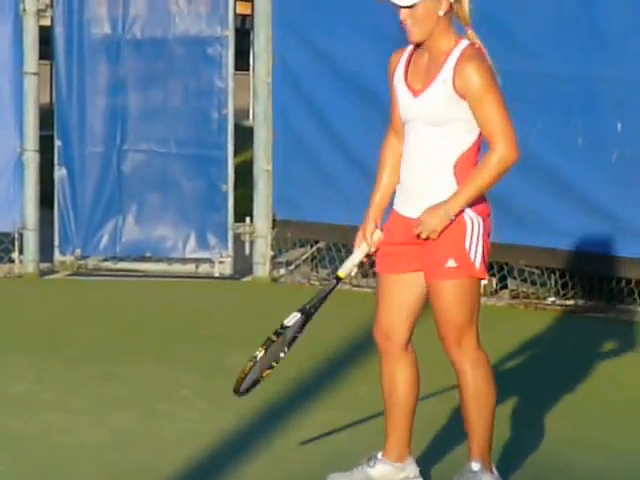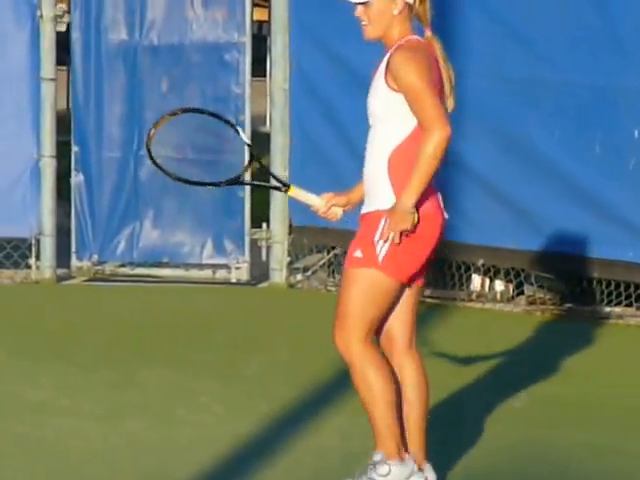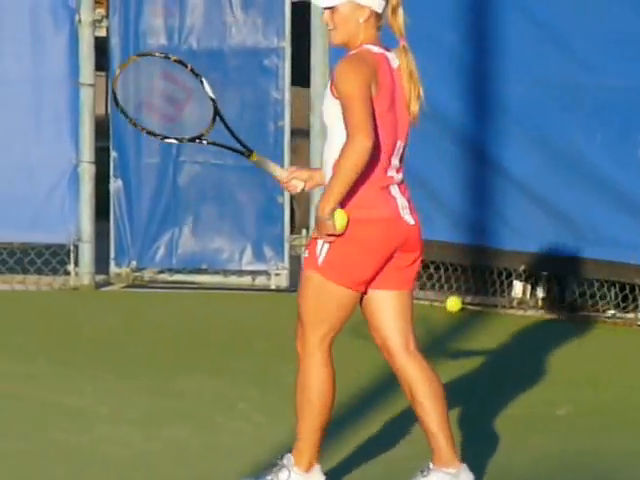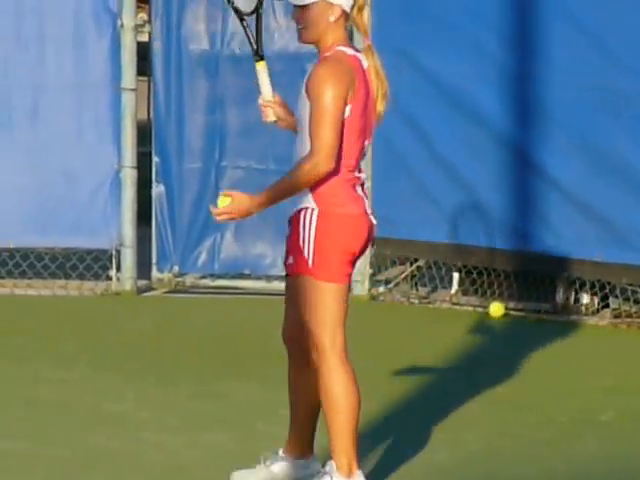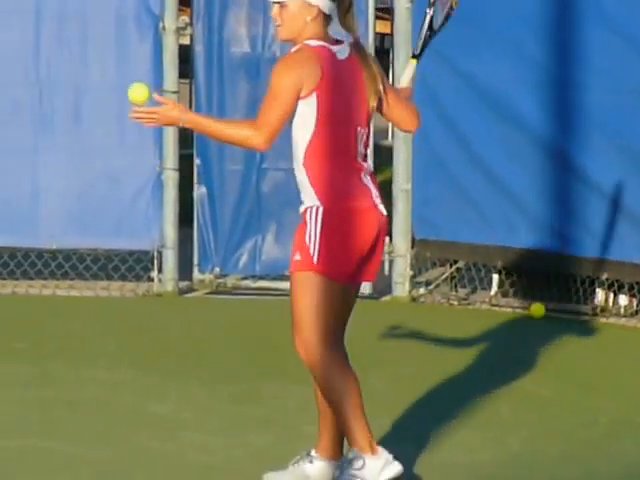
dt=0.5s
person 1, frame 1
left shoulder: (469, 65)
right shoulder: (402, 61)
left elbow: (506, 149)
left wrist: (450, 206)
right wrist: (374, 212)
left hip: (455, 221)
right hip: (405, 220)
left knee: (460, 345)
right knee: (389, 336)
person 1, frame 2
left shoulder: (407, 56)
right shoulder: (408, 58)
left elbow: (438, 131)
left wrist: (406, 202)
right wrist: (354, 195)
left hip: (399, 221)
right hip: (388, 217)
left knee: (351, 338)
right knee: (396, 345)
person 1, frame 3
left shoulder: (355, 67)
right shoulder: (400, 70)
left elbow: (361, 144)
left wrist: (330, 204)
right wrist: (319, 177)
left hip: (356, 223)
right hip: (398, 222)
left knee: (312, 346)
right knee: (401, 351)
person 1, frame 4
left shoulder: (330, 69)
right shoulder: (364, 66)
left elbow: (323, 159)
left wrist: (260, 200)
right wrist: (296, 122)
left hip: (325, 218)
right hip: (350, 216)
left knee: (327, 351)
right knee: (296, 339)
person 1, frame 5
left shoulder: (298, 61)
right shoulder: (357, 58)
left elbow: (260, 135)
right elbow: (409, 119)
left wrist: (182, 116)
right wrist: (401, 100)
left hip: (332, 214)
right hip: (366, 210)
left knee: (313, 345)
right knee: (325, 343)
